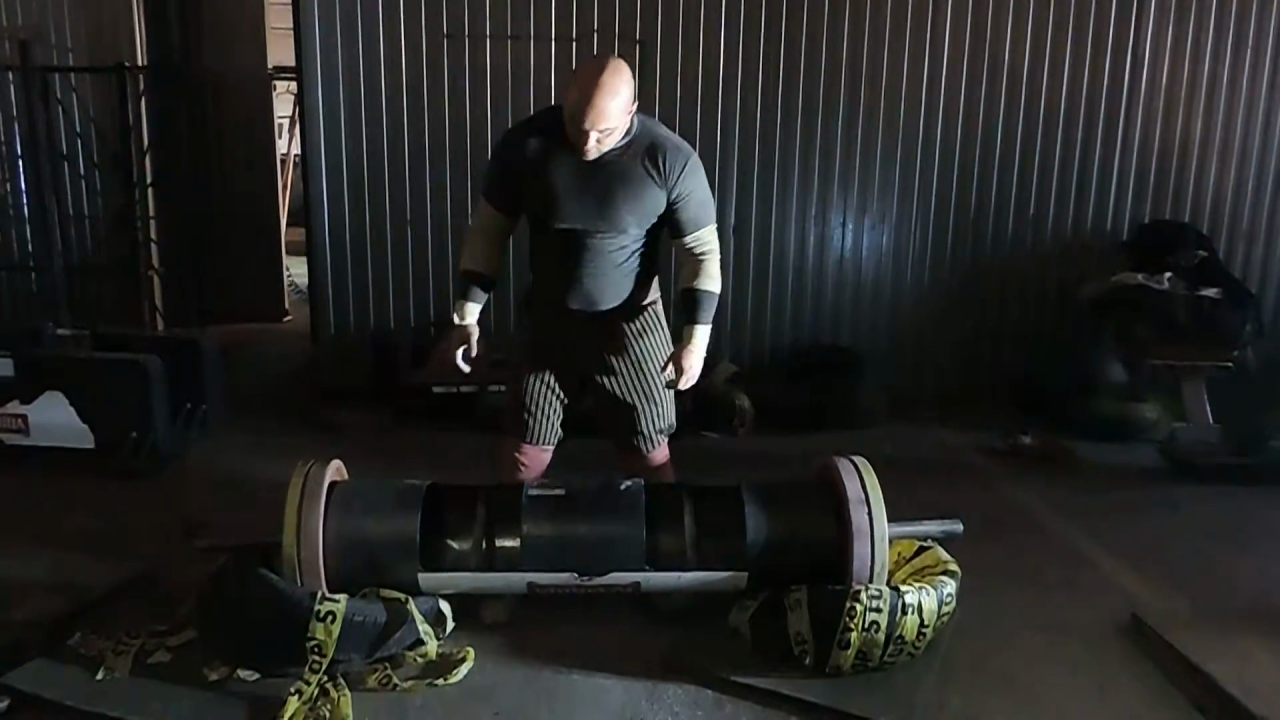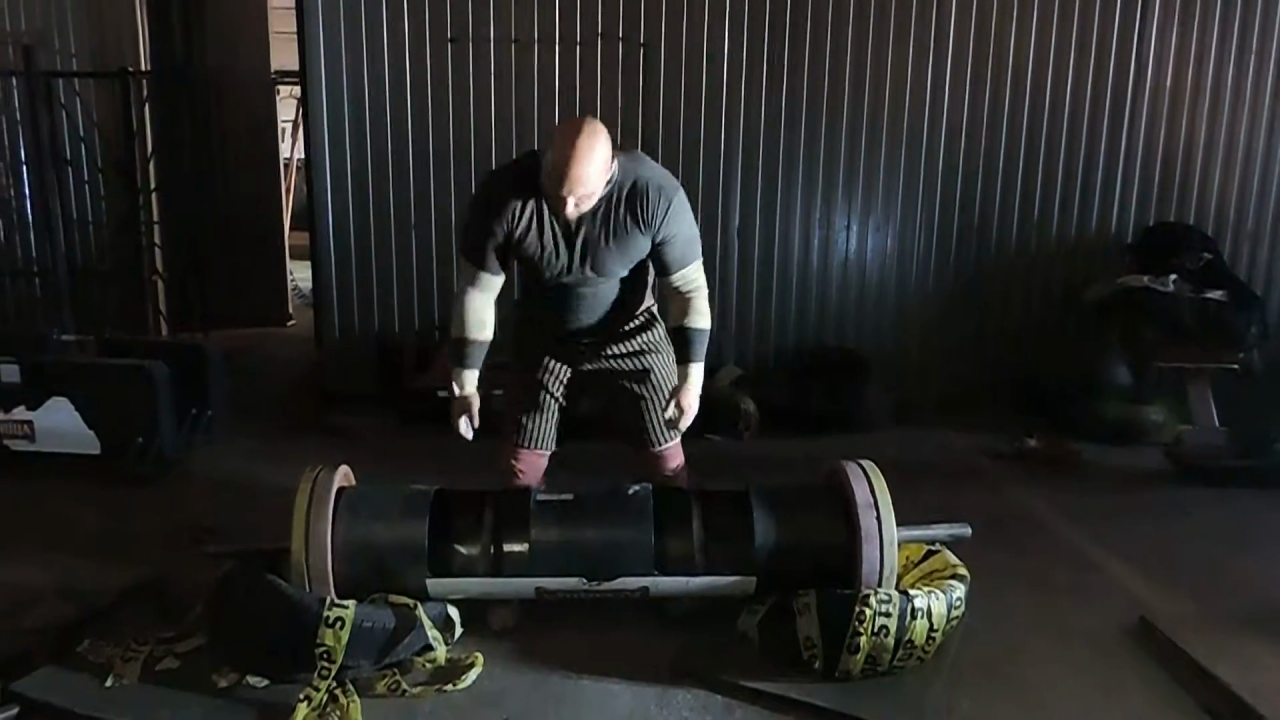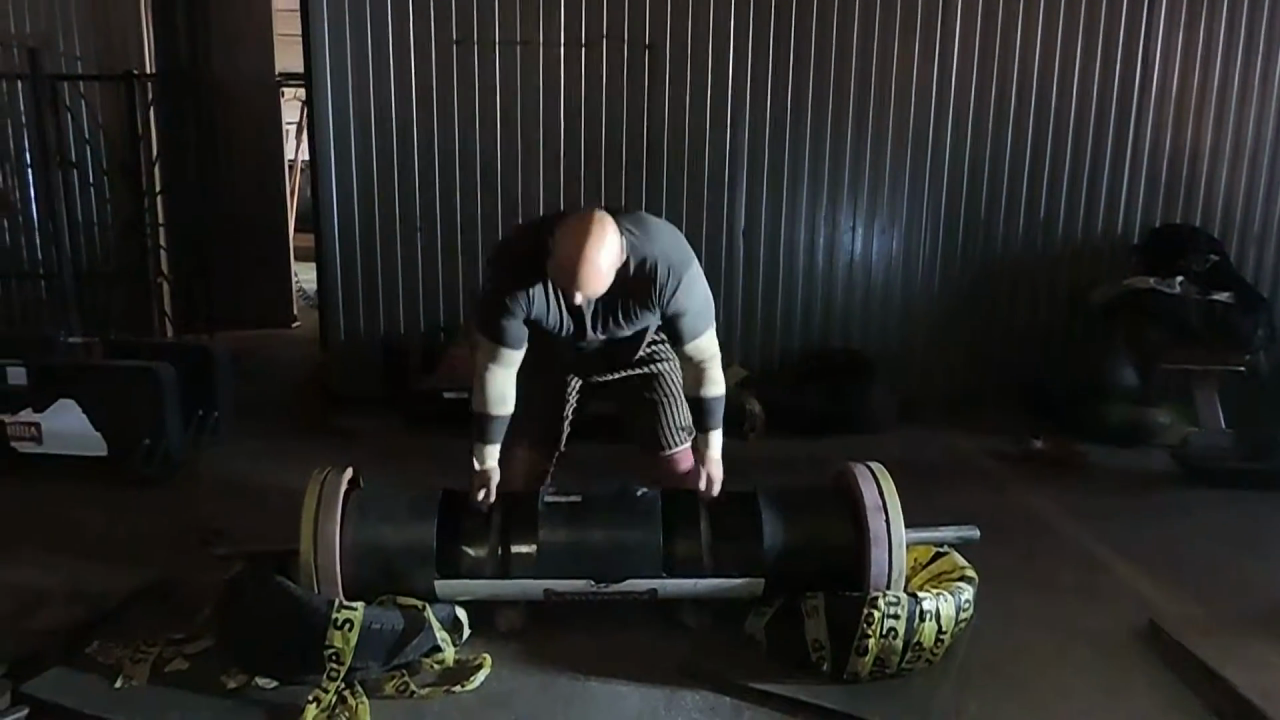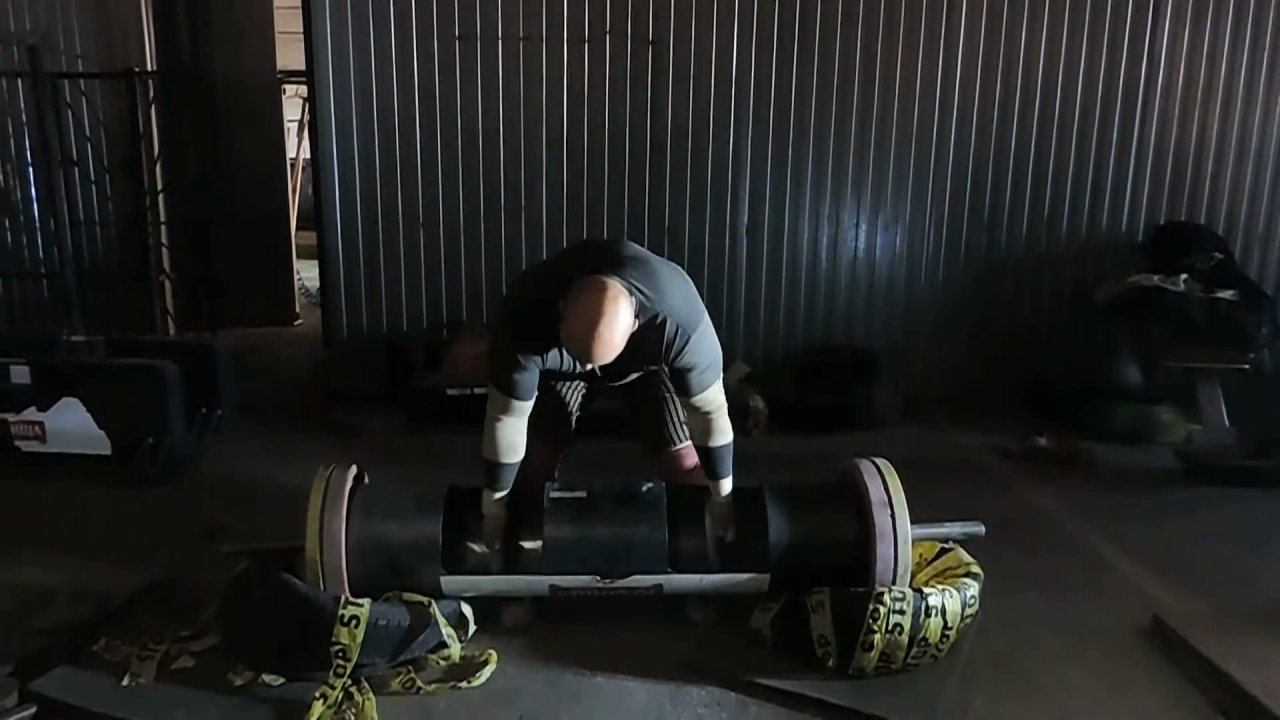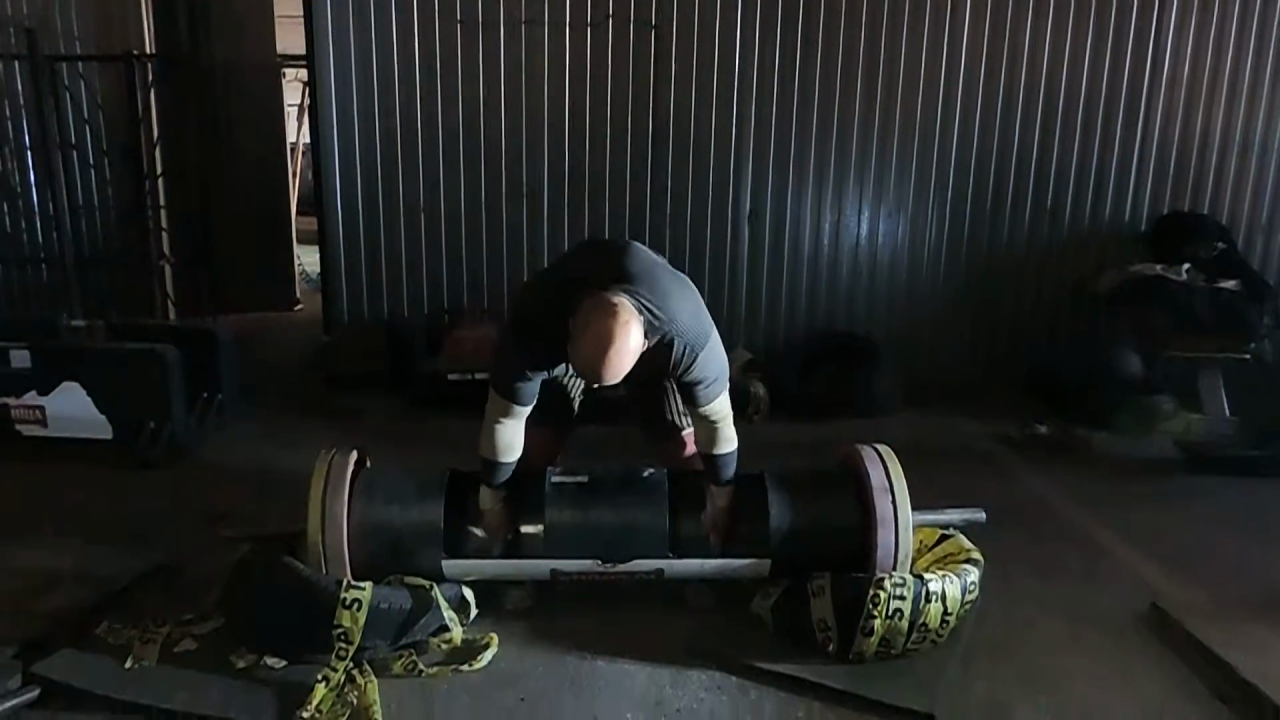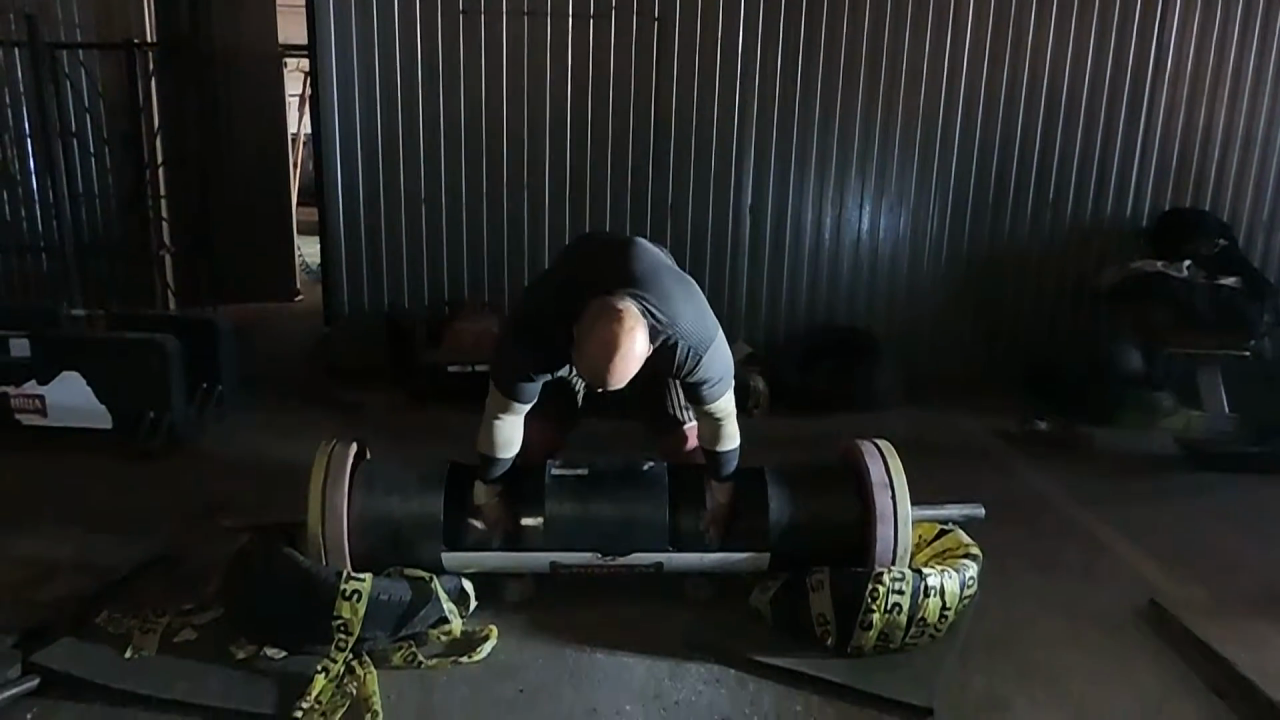
dt=0.2s
person 1, frame 1
left shoulder: (671, 158)
right shoulder: (527, 144)
left elbow: (702, 251)
right elbow: (491, 229)
left wrist: (696, 338)
right wrist: (467, 313)
left hip: (632, 327)
right hip: (546, 324)
left knee: (650, 454)
right knee: (526, 454)
person 1, frame 2
left shoulder: (656, 194)
right shoulder: (503, 196)
left elbow: (689, 287)
right elbow: (477, 290)
left wrist: (691, 376)
right wrist: (466, 379)
left hip: (632, 335)
right hip: (542, 337)
left knee: (666, 457)
right knee: (523, 462)
person 1, frame 3
left shoulder: (668, 263)
right shoulder: (517, 264)
left elbow: (703, 356)
right elbow: (496, 365)
left wrist: (711, 445)
right wrist: (487, 457)
left hip: (642, 349)
right hip: (553, 355)
left knee: (679, 463)
right knee: (525, 467)
person 1, frame 4
left shoulder: (679, 321)
right shoulder: (527, 318)
left elbow: (710, 408)
right elbow: (507, 416)
left wrist: (721, 495)
right wrist: (495, 505)
left hip: (647, 362)
left knee: (684, 460)
right knee: (534, 464)
person 1, frame 5
left shoulder: (688, 337)
right shoulder: (533, 330)
left elbow: (715, 418)
right elbow: (505, 419)
right wrist: (492, 502)
left knee: (683, 447)
right knee: (536, 448)
person 1, frame 6
left shoulder: (692, 338)
right shoulder: (535, 332)
left elbow: (720, 415)
right elbow: (503, 415)
left wrist: (720, 501)
left knee: (684, 440)
right knee: (538, 440)
